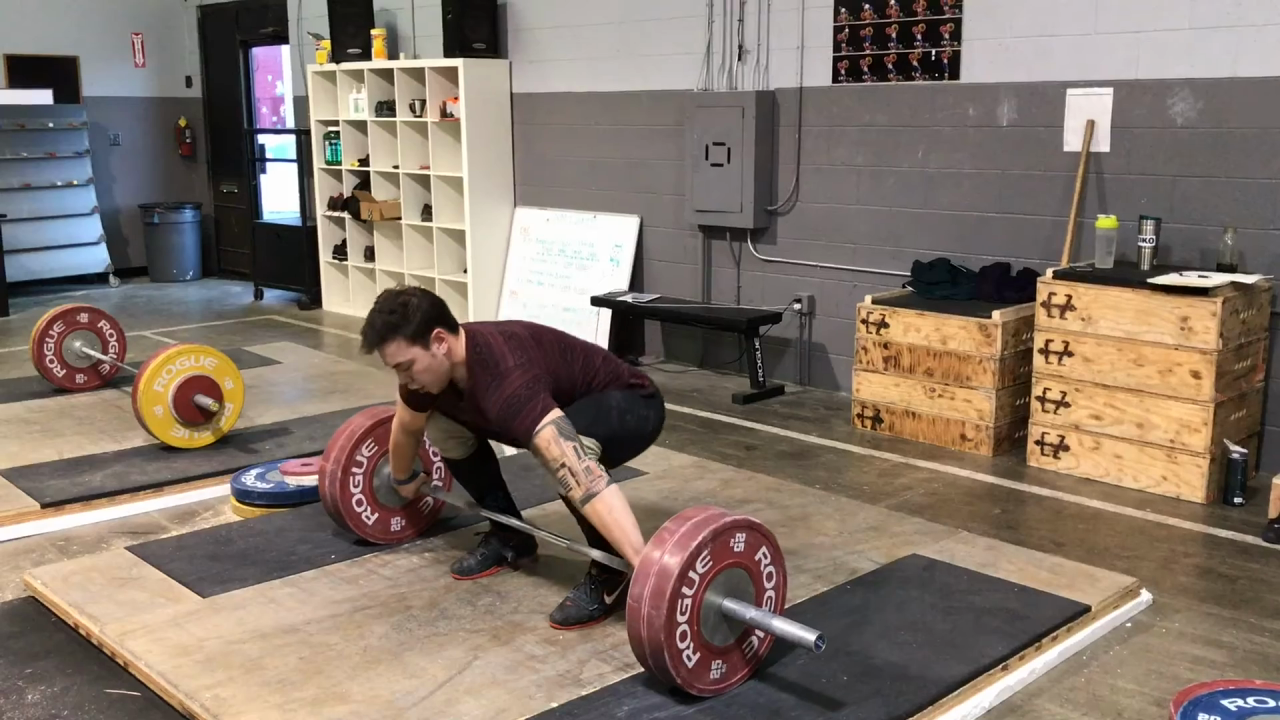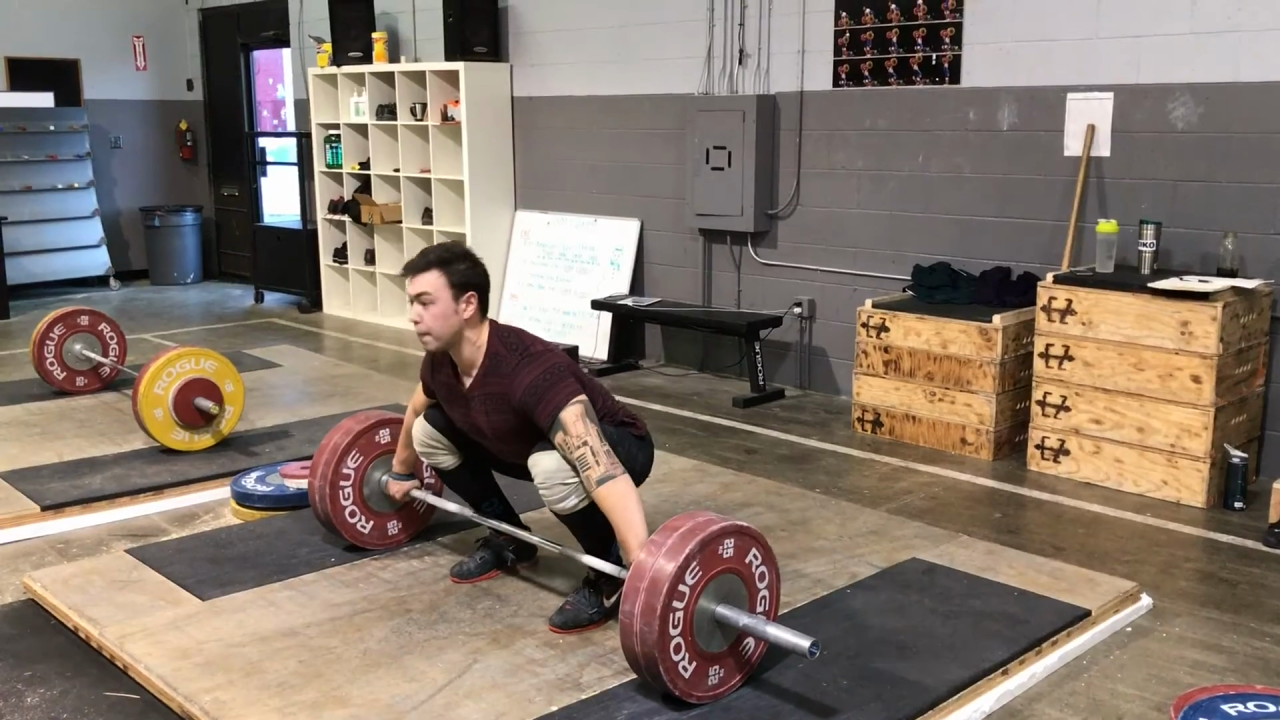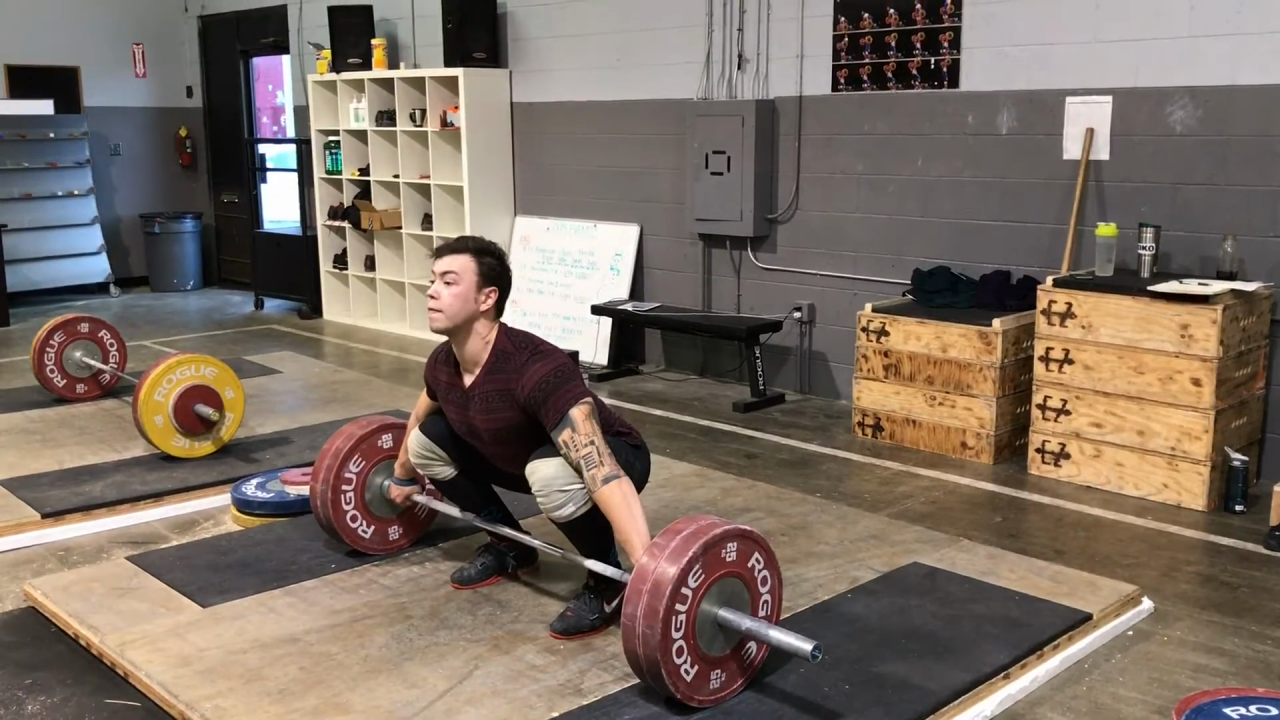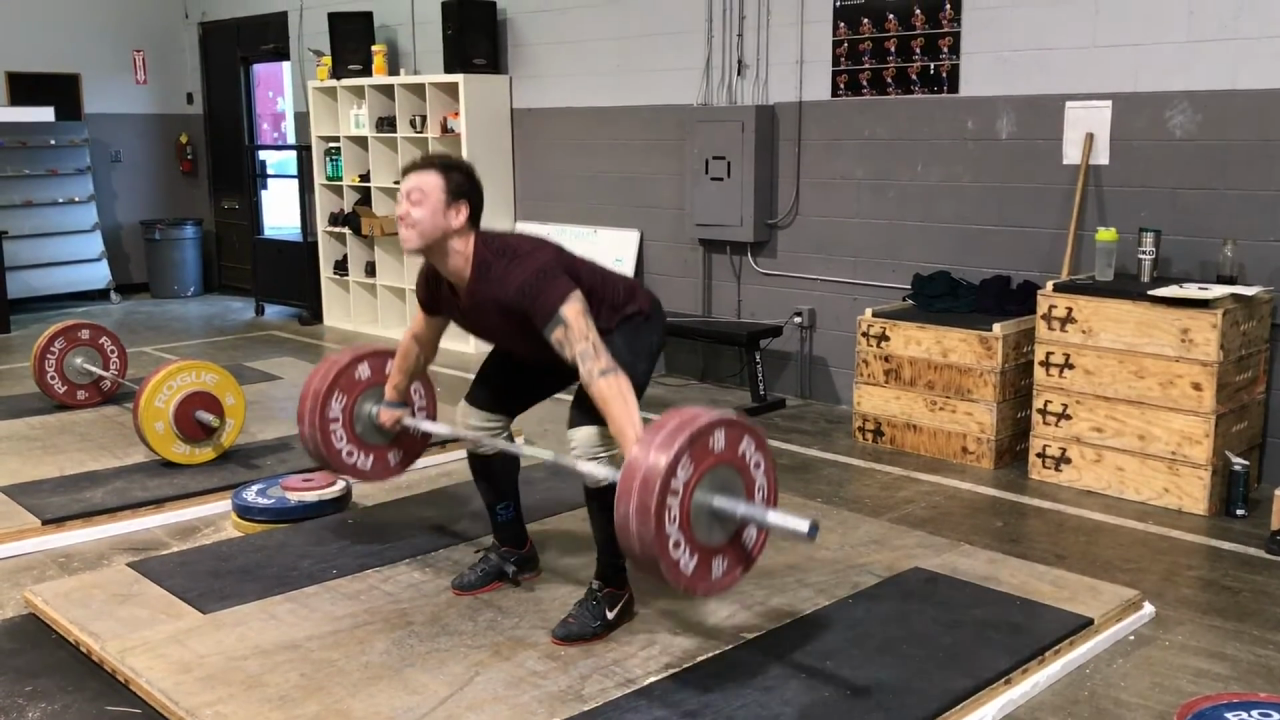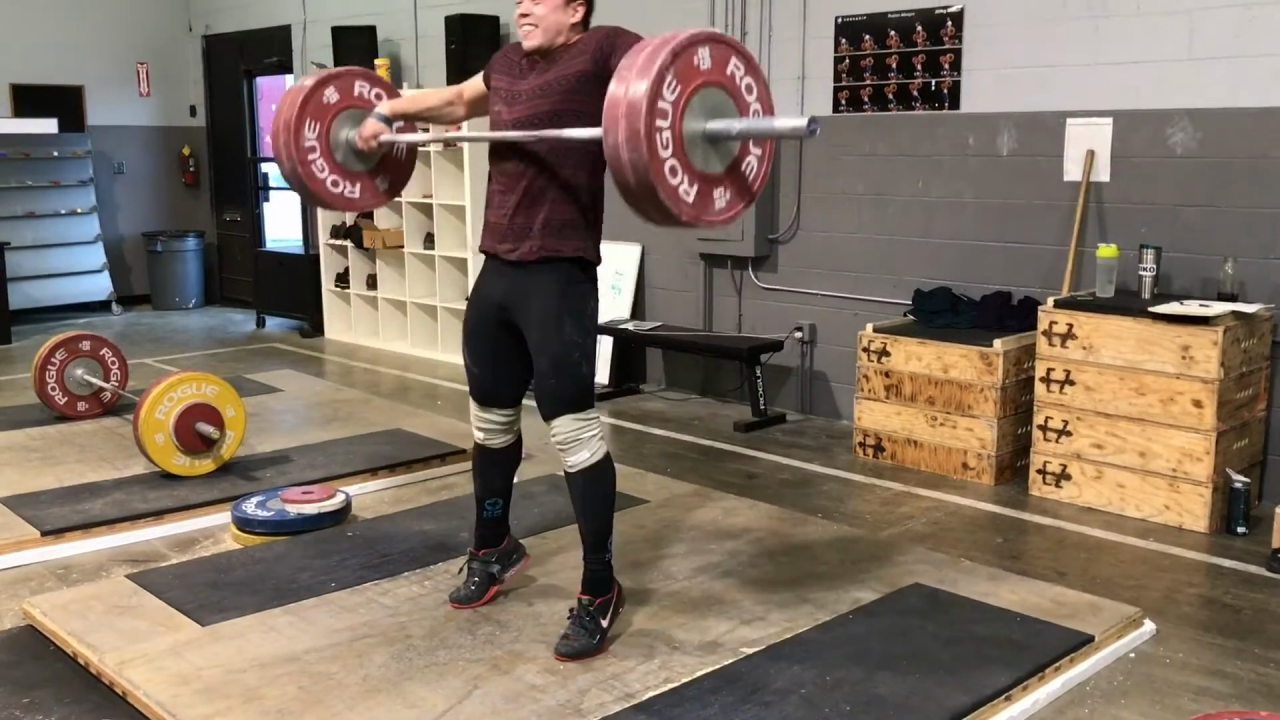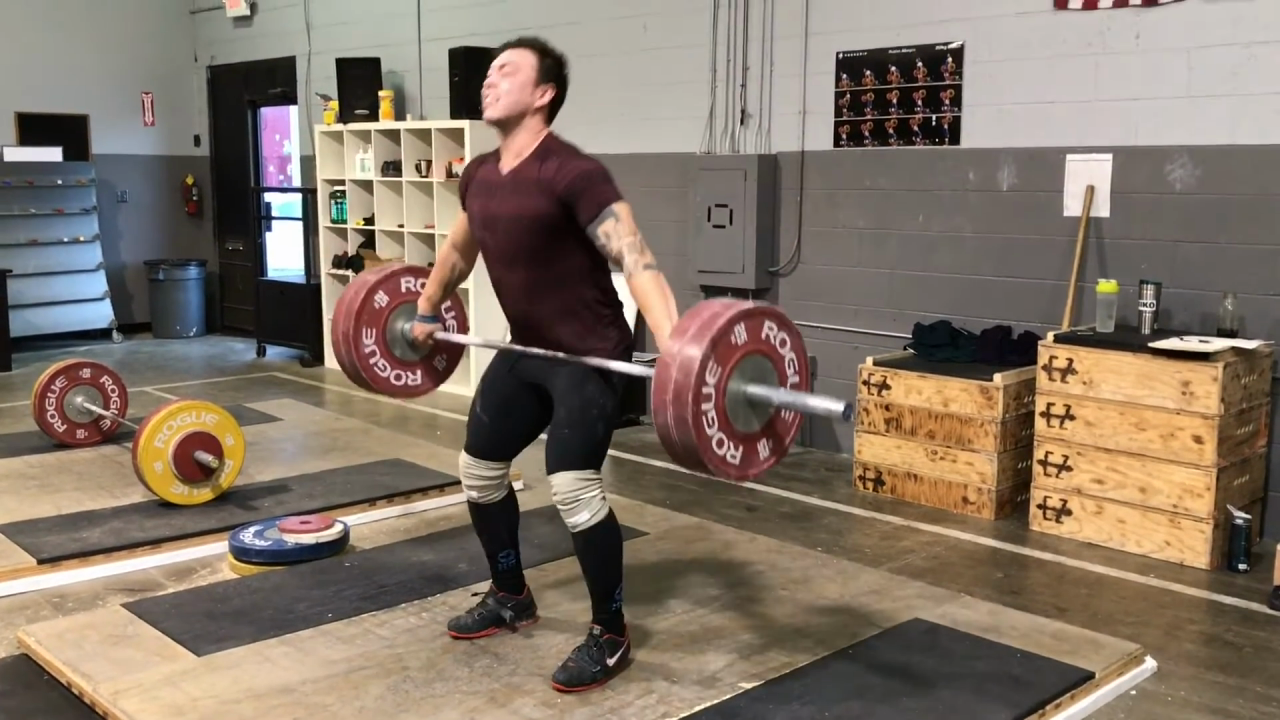
dt=0.7s
person 1, frame 1
left shoulder: (505, 378)
right shoulder: (430, 363)
left elbow: (583, 476)
right elbow: (406, 429)
right wrist: (404, 480)
left hip: (630, 404)
right hip: (564, 395)
left knee: (567, 454)
right knee: (443, 427)
left ankle: (611, 572)
right ankle: (509, 536)
person 1, frame 2
left shoulder: (530, 369)
right shoulder: (440, 363)
left elbow: (598, 468)
right elbow: (415, 414)
right wrist: (401, 472)
left hip: (619, 445)
left knee: (553, 466)
right knee: (431, 430)
left ankle: (609, 575)
right ankle: (509, 540)
person 1, frame 3
left shoulder: (537, 369)
right shoulder: (442, 364)
left elbow: (601, 471)
right elbow: (418, 419)
right wrist: (403, 476)
left hip: (615, 456)
left knee: (551, 474)
right knee: (428, 440)
left ankle: (608, 582)
right ankle: (509, 545)
person 1, frame 4
left shoulder: (522, 269)
right shoulder: (435, 280)
left elbow: (595, 365)
right elbow: (418, 341)
right wrist: (393, 399)
left hip: (624, 323)
left knee: (590, 439)
right knee: (477, 417)
left ankle: (612, 591)
right ankle: (512, 551)
person 1, frame 5
right shoulder: (510, 63)
right elbow: (456, 100)
right wrist: (385, 112)
left hip: (558, 274)
right hip: (497, 270)
left knee: (573, 429)
right knee: (490, 421)
left ankle: (599, 593)
right ankle: (493, 548)
person 1, frame 6
left shoulder: (573, 173)
right shoulder: (479, 173)
left elbow: (635, 262)
right elbow: (457, 250)
left wrist: (675, 350)
right wrist: (427, 310)
left hip: (588, 356)
right hip: (524, 350)
left knee: (573, 487)
right knee: (479, 469)
left ankle: (610, 635)
right ankle: (509, 595)
